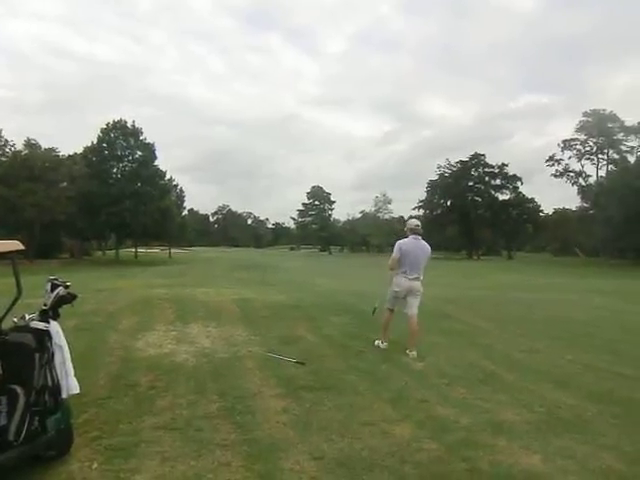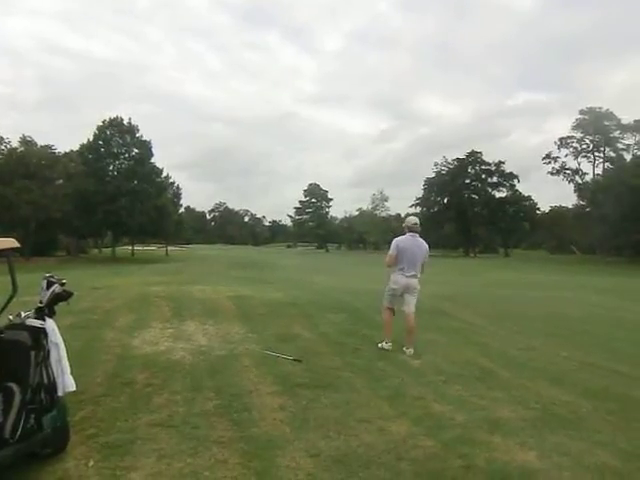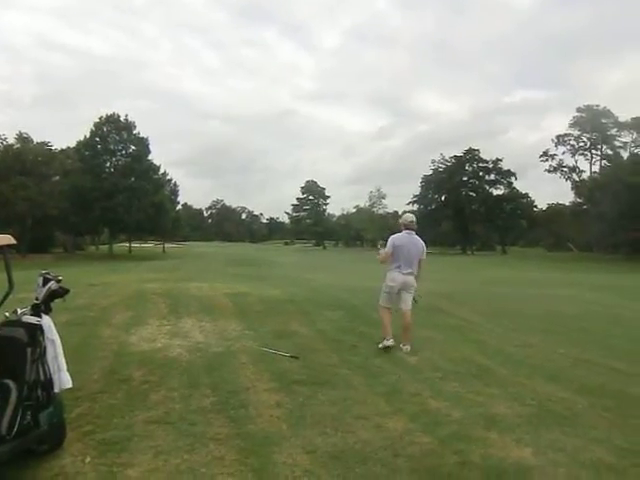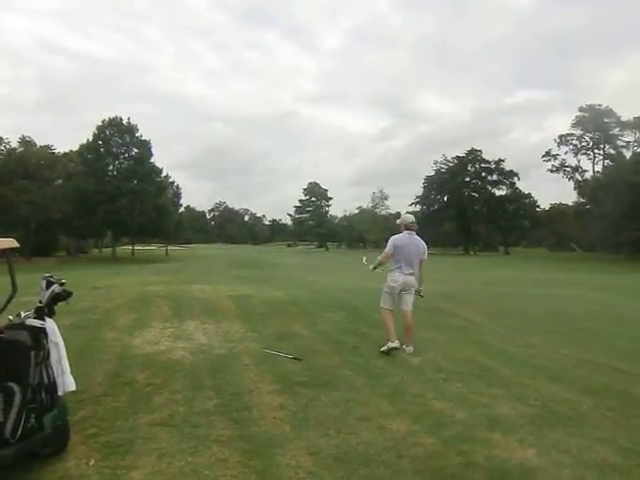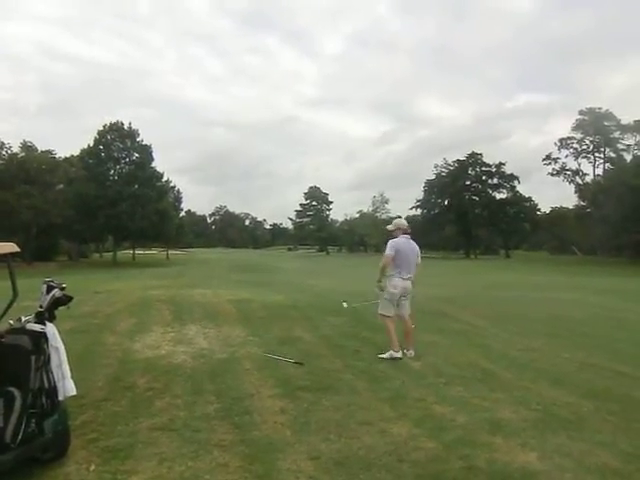
dt=0.2s
person 1, frame 1
left shoulder: (401, 244)
right shoulder: (427, 247)
left elbow: (391, 266)
left hip: (400, 281)
right hip: (416, 284)
left knee: (389, 310)
right knee: (413, 316)
left ankle: (383, 341)
right ankle: (412, 349)
person 1, frame 2
left shoulder: (398, 241)
right shoulder: (424, 245)
left elbow: (388, 263)
right elbow: (421, 268)
left wrist: (391, 258)
left hip: (397, 279)
right hip: (413, 281)
left knee: (387, 308)
right knee: (410, 313)
left ankle: (387, 341)
right ankle: (409, 347)
person 1, frame 3
left shoulder: (394, 238)
right shoulder: (421, 243)
left elbow: (383, 260)
right elbow: (419, 267)
left wrist: (381, 253)
right wrist: (415, 283)
left hip: (394, 276)
right hip: (409, 279)
left knee: (384, 307)
right knee: (406, 311)
left ankle: (388, 339)
right ankle: (406, 344)
person 1, frame 4
left shoulder: (395, 239)
right shoulder: (421, 243)
left elbow: (383, 259)
right elbow: (421, 268)
left wrist: (374, 266)
right wrist: (420, 286)
left hip: (395, 277)
right hip: (411, 279)
left knee: (386, 309)
right knee: (407, 312)
left ankle: (393, 341)
right ankle: (409, 345)
person 1, frame 5
left shoulder: (394, 242)
right shoulder: (415, 246)
left elbow: (384, 263)
right elbow: (415, 269)
left wrist: (379, 280)
right wrist: (409, 282)
left hip: (393, 282)
right hip: (407, 283)
left knee: (386, 316)
right knee: (405, 317)
left ankle: (395, 350)
right ankle: (409, 349)
